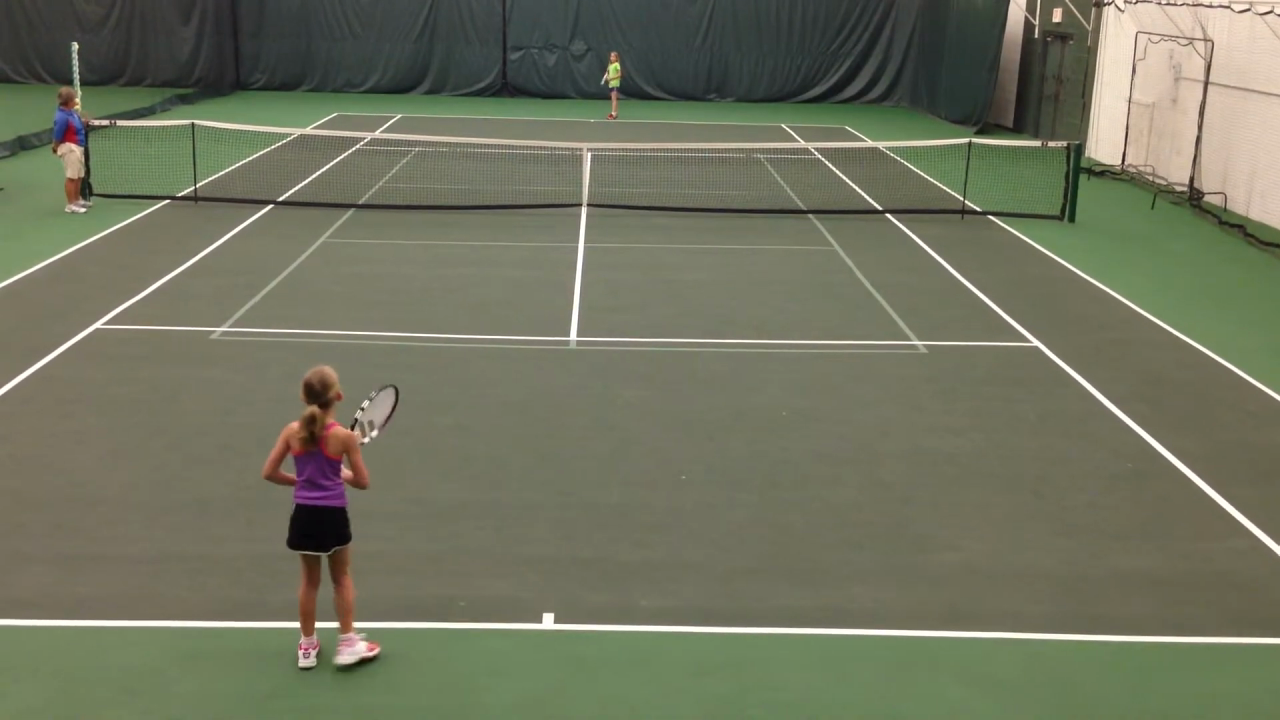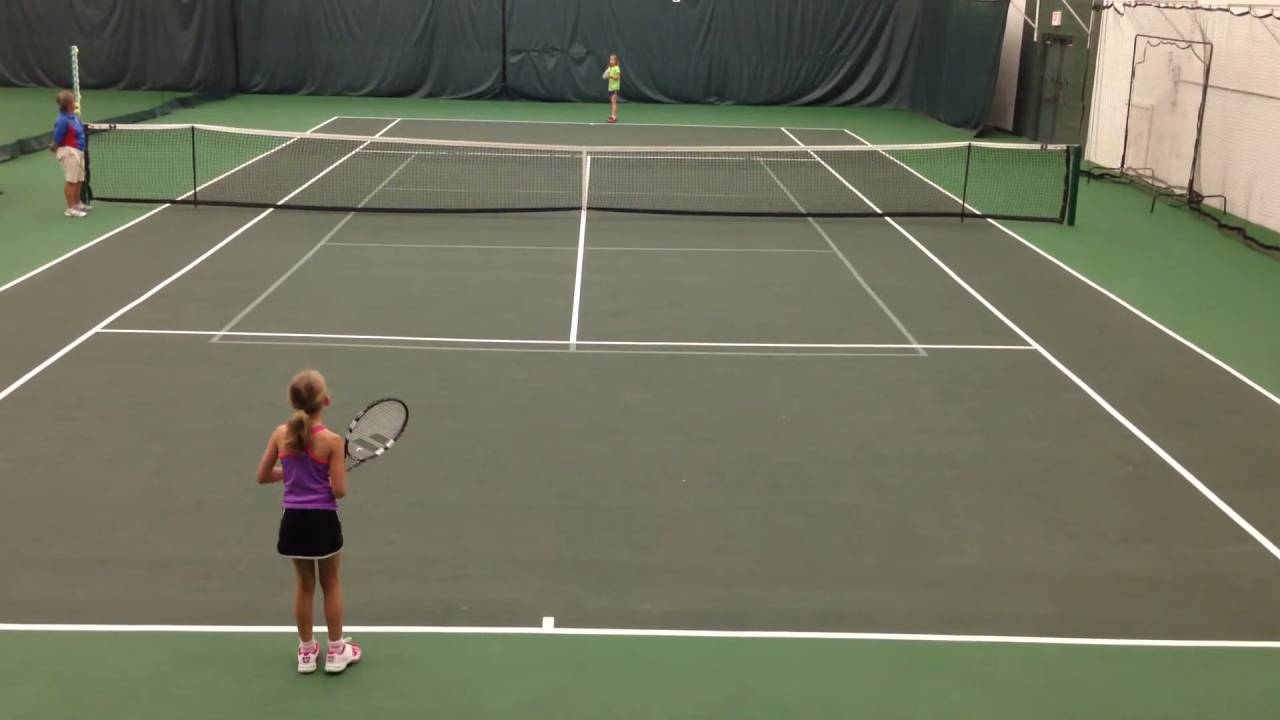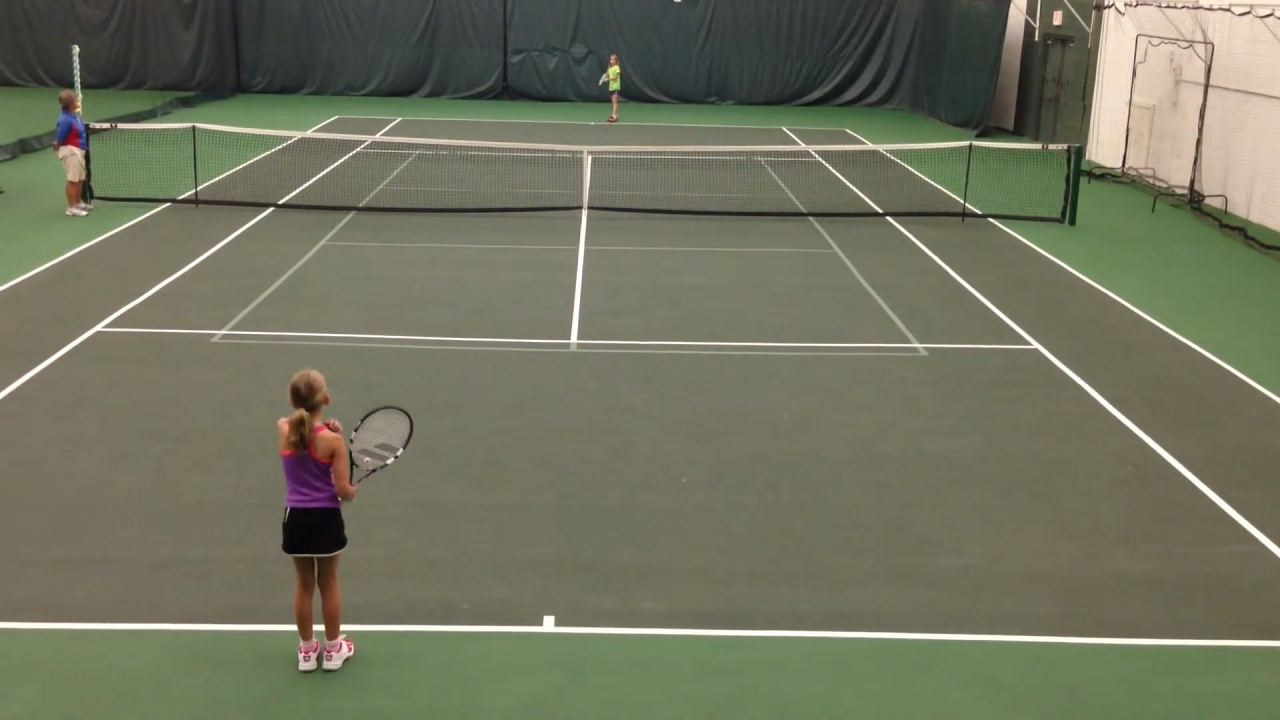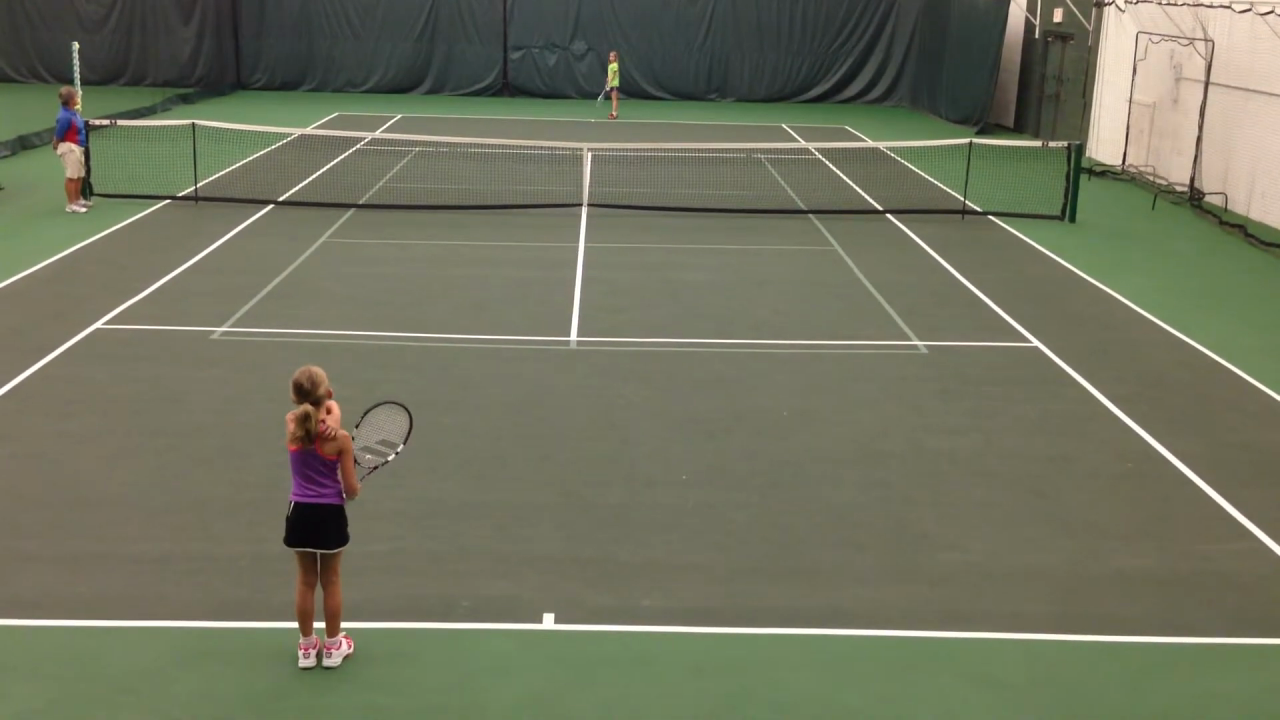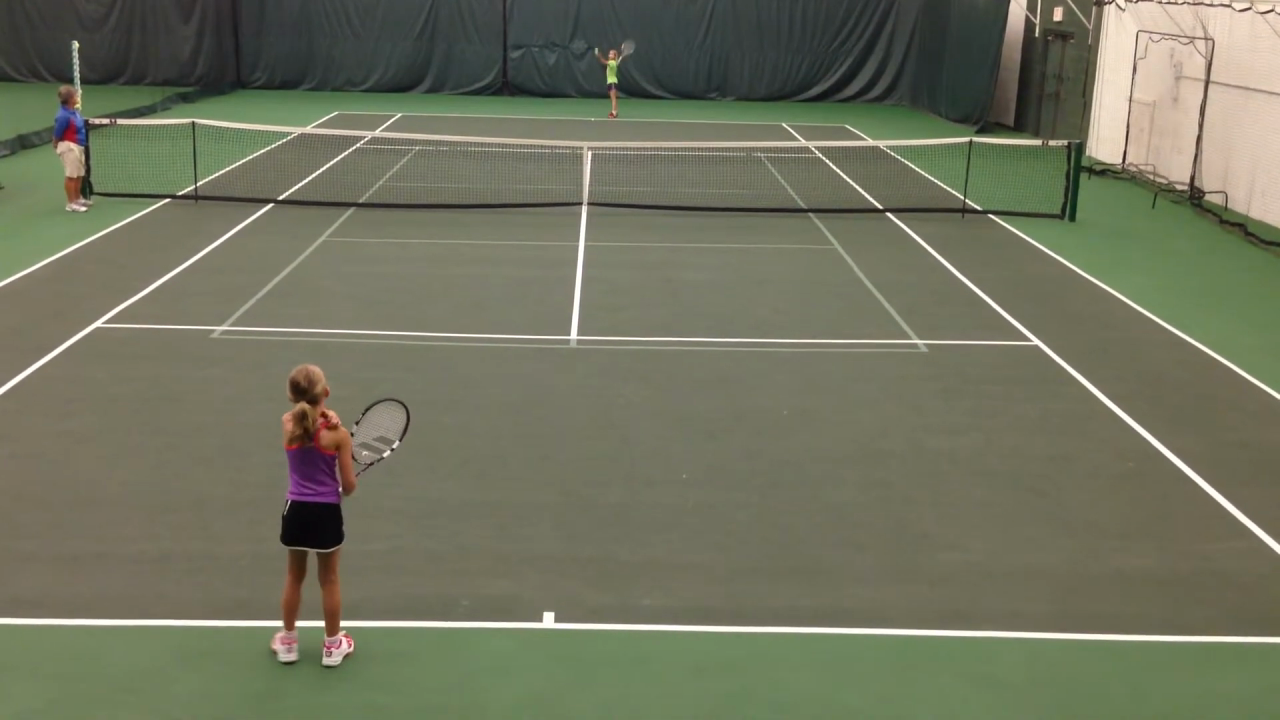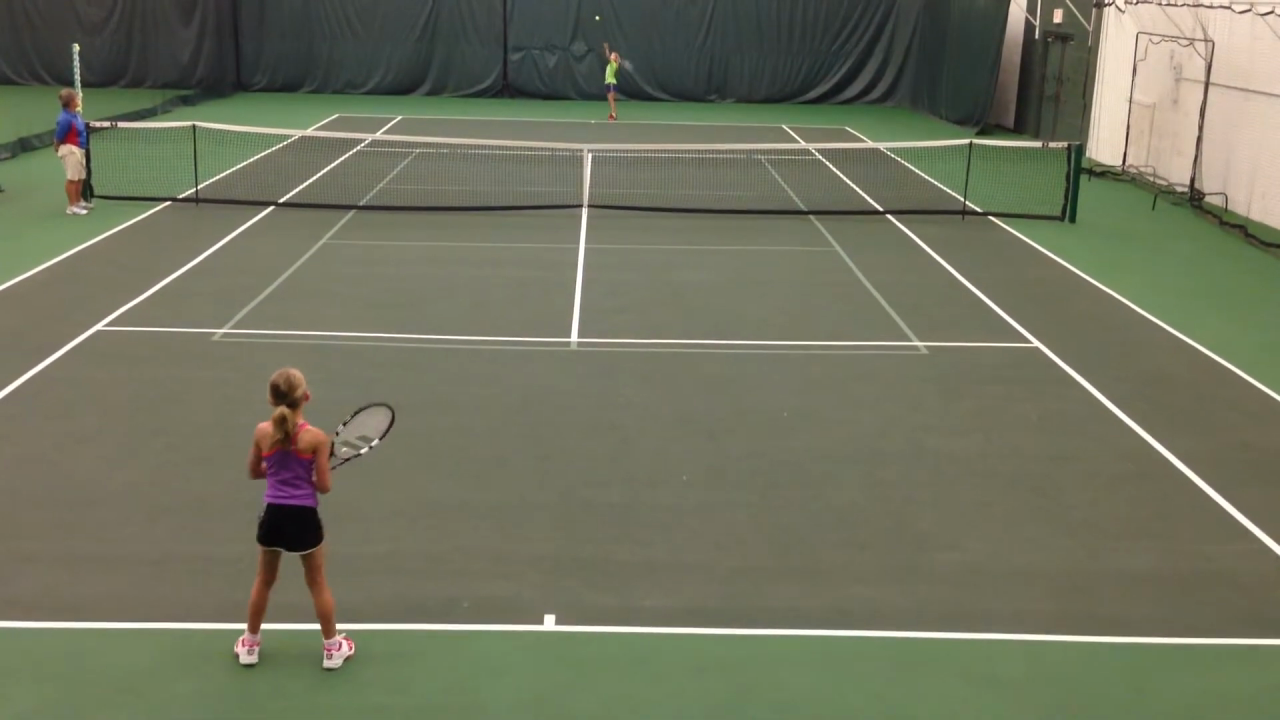
dt=0.3s
person 1, frame 1
left shoulder: (293, 431)
right shoulder: (345, 436)
left elbow: (268, 473)
right elbow: (362, 482)
left hip: (303, 515)
right hip: (333, 516)
left knee: (310, 580)
right knee: (342, 579)
left ankle: (308, 647)
right ankle: (347, 644)
person 1, frame 2
left shoulder: (281, 435)
right shoulder: (332, 441)
left elbow: (262, 476)
right elbow: (339, 491)
left hip: (293, 520)
right hip: (323, 521)
left knee: (304, 585)
right knee: (331, 585)
left ankle: (306, 652)
right ankle: (337, 651)
person 1, frame 3
left shoulder: (283, 429)
right shoulder: (334, 441)
right elbow: (343, 492)
right wrist: (353, 491)
left hip: (296, 519)
right hip: (326, 519)
left knee: (304, 585)
right knee: (329, 584)
left ankle: (307, 650)
right ankle: (333, 649)
person 1, frame 4
left shoulder: (291, 424)
right shoulder: (340, 439)
left elbow: (329, 405)
right elbow: (350, 489)
left wrist: (330, 418)
right wrist: (355, 489)
left hip: (300, 513)
right hip: (330, 515)
left knee: (306, 581)
right knee: (330, 581)
left ankle: (306, 647)
right ankle: (332, 646)
person 1, frame 5
left shoulder: (287, 424)
right shoulder: (338, 435)
left elbow: (310, 425)
right elbow: (349, 485)
left wrist: (327, 416)
right wrist: (343, 490)
left hip: (296, 511)
right hip: (326, 513)
left knee: (294, 577)
right knee: (329, 580)
left ankle: (287, 640)
right ankle: (333, 645)
person 1, frame 6
left shoulder: (262, 432)
right shoulder: (316, 437)
left elbow: (253, 472)
right elbow: (324, 486)
left hip: (272, 514)
right hip: (303, 515)
left knee: (264, 580)
right knee: (317, 582)
left ankle: (250, 643)
right ankle: (333, 647)
